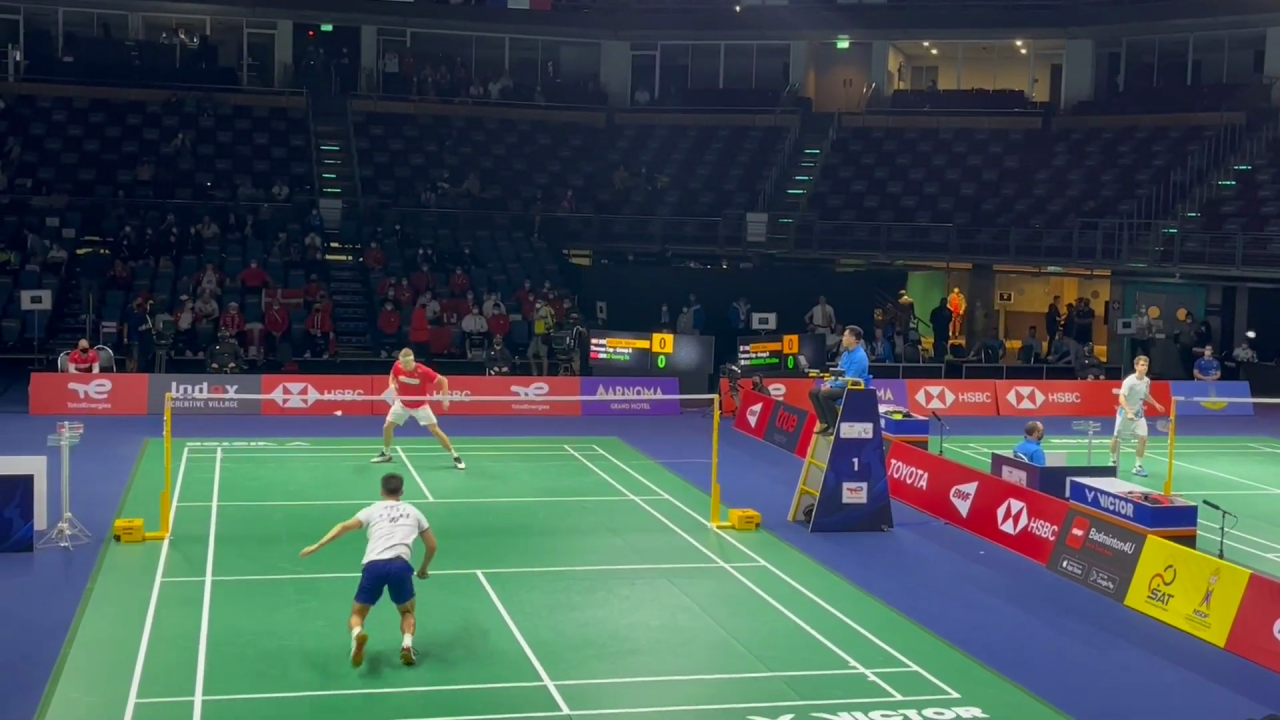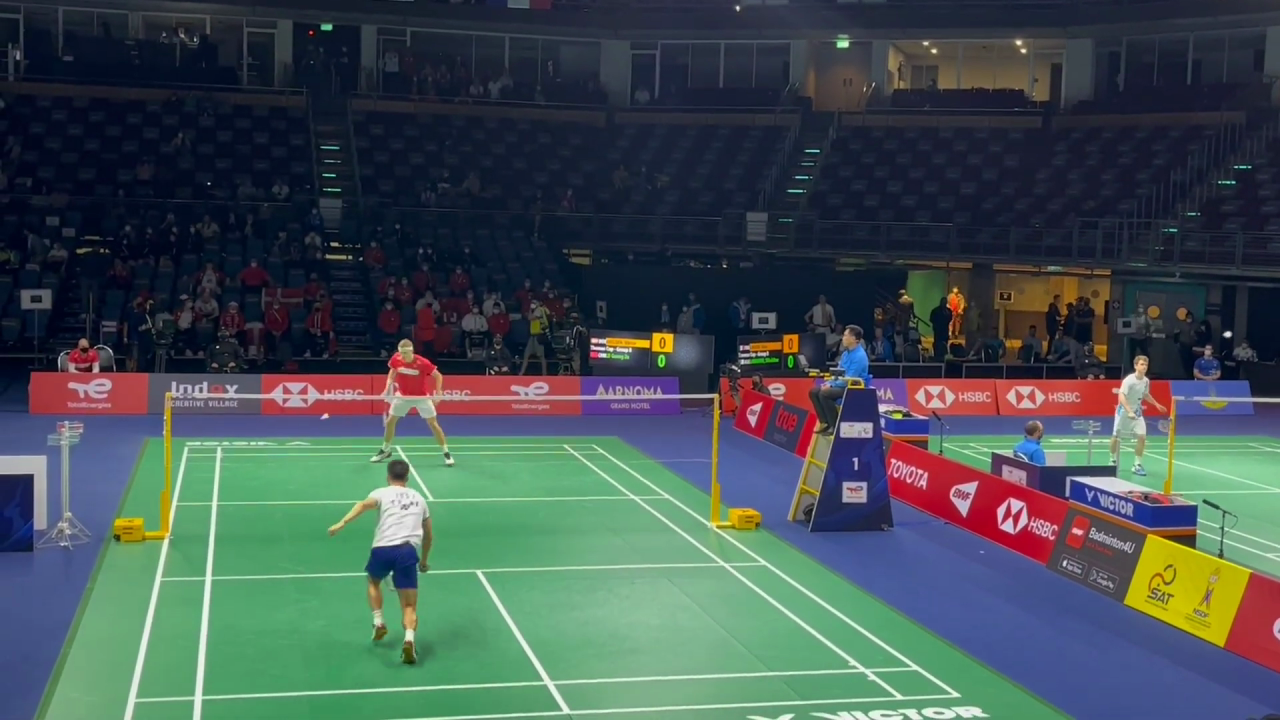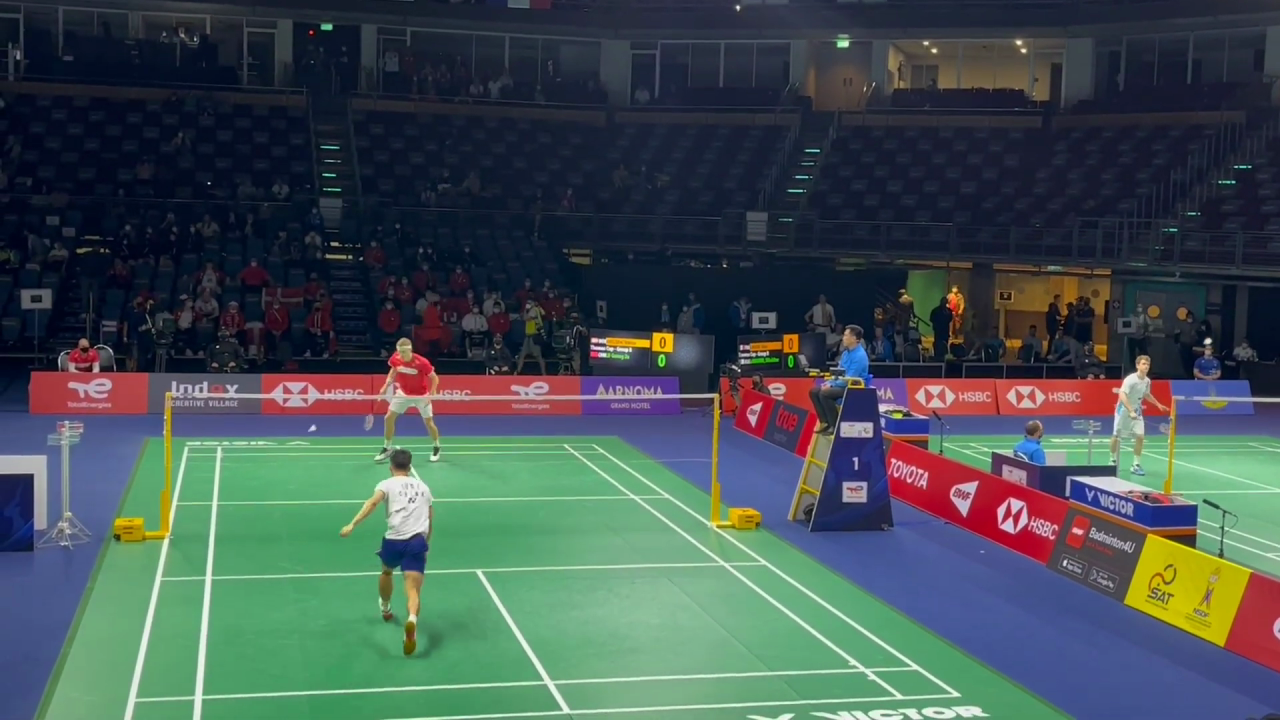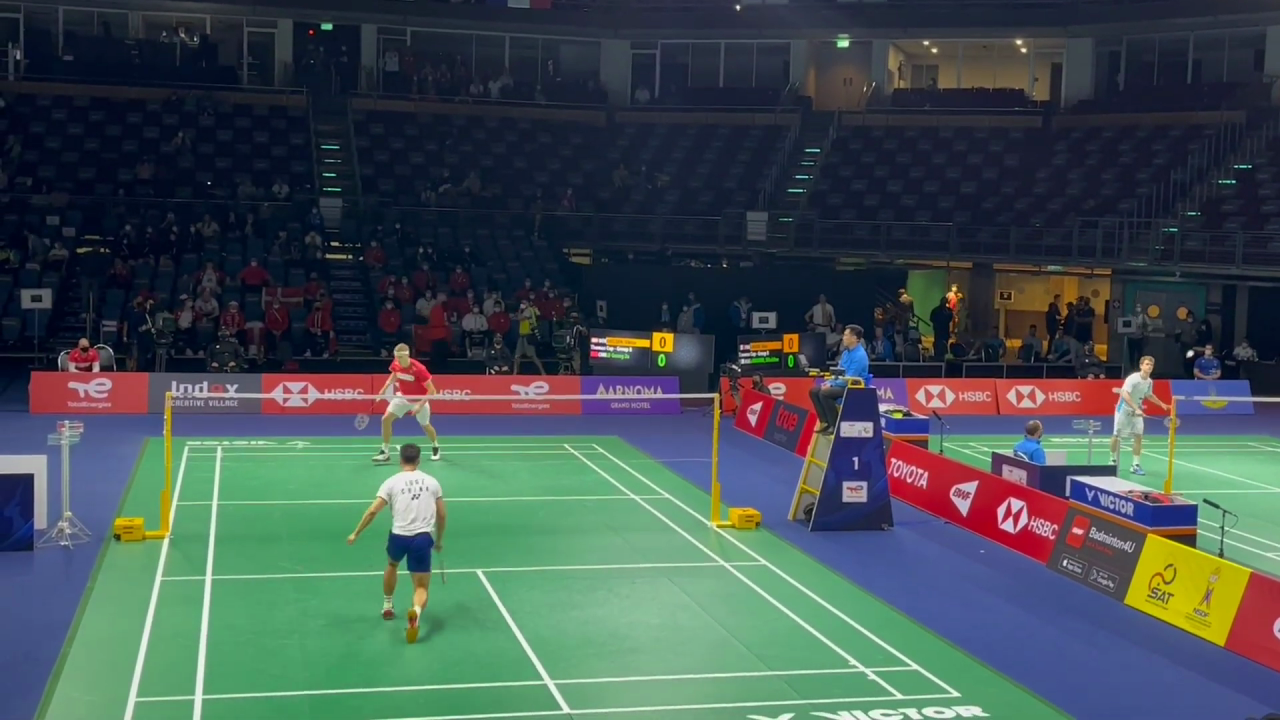
dt=0.1s
person 1, frame 1
left shoulder: (372, 510)
right shoulder: (415, 512)
left elbow: (345, 527)
right elbow: (432, 545)
left wrist: (317, 546)
right wrist: (423, 568)
left hip: (373, 566)
right hip: (400, 566)
left knee: (356, 615)
right knee: (408, 612)
left ankle: (358, 635)
right ankle: (407, 646)
person 1, frame 2
left shoulder: (382, 493)
right shoulder: (420, 499)
left elbow: (364, 505)
right elbow: (429, 535)
left wrist: (341, 523)
right wrist: (424, 560)
left hip: (382, 550)
right hip: (407, 552)
left knee: (373, 584)
right knee: (409, 606)
left ankle: (379, 624)
right ankle: (409, 641)
person 1, frame 3
left shoulder: (387, 484)
right shoulder: (423, 487)
left elbow: (373, 502)
right elbow: (430, 522)
left wrist: (352, 525)
right wrist: (425, 546)
left hip: (393, 542)
right hip: (417, 542)
left knee: (386, 570)
right knee: (412, 592)
left ankle: (385, 611)
right ankle: (411, 621)
person 1, frame 4
left shoulder: (392, 482)
right shoulder: (432, 482)
left elbow: (373, 511)
right elbow: (442, 515)
left wrist: (356, 533)
right wrist: (439, 540)
left hip: (399, 537)
right hip: (423, 539)
left knee: (392, 565)
right knee: (421, 587)
left ankle: (388, 607)
right ankle: (415, 612)
